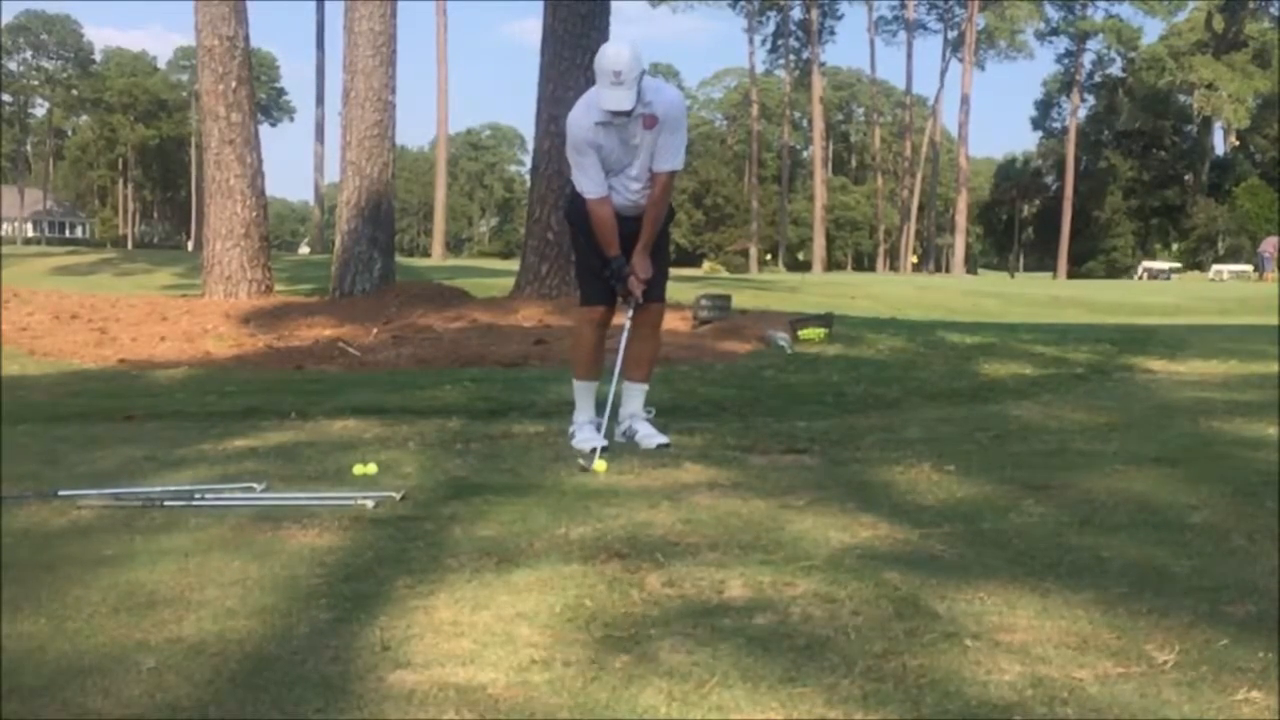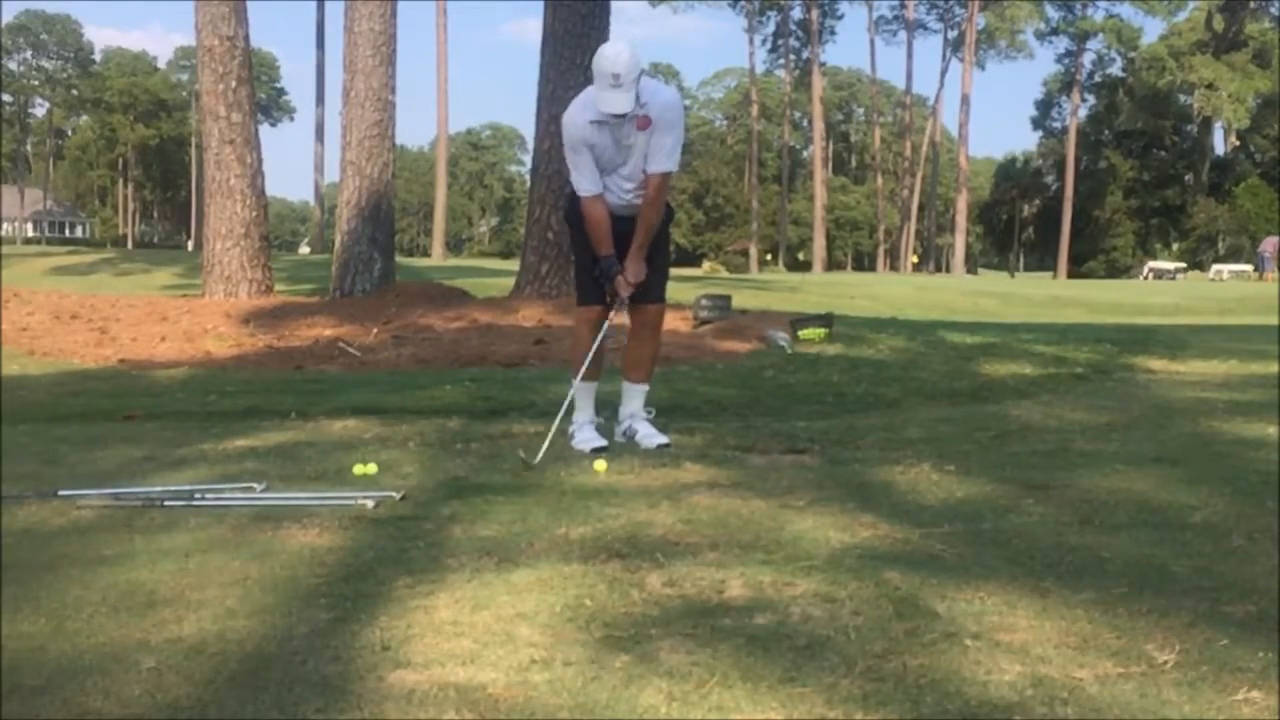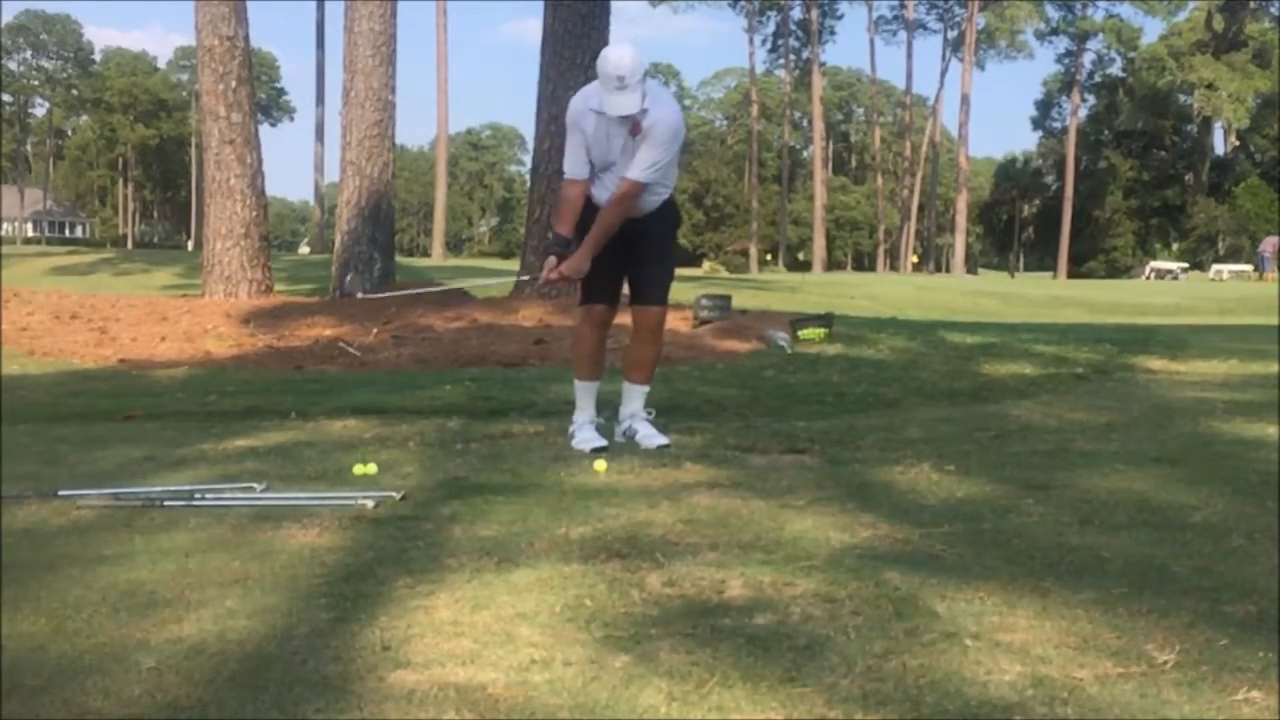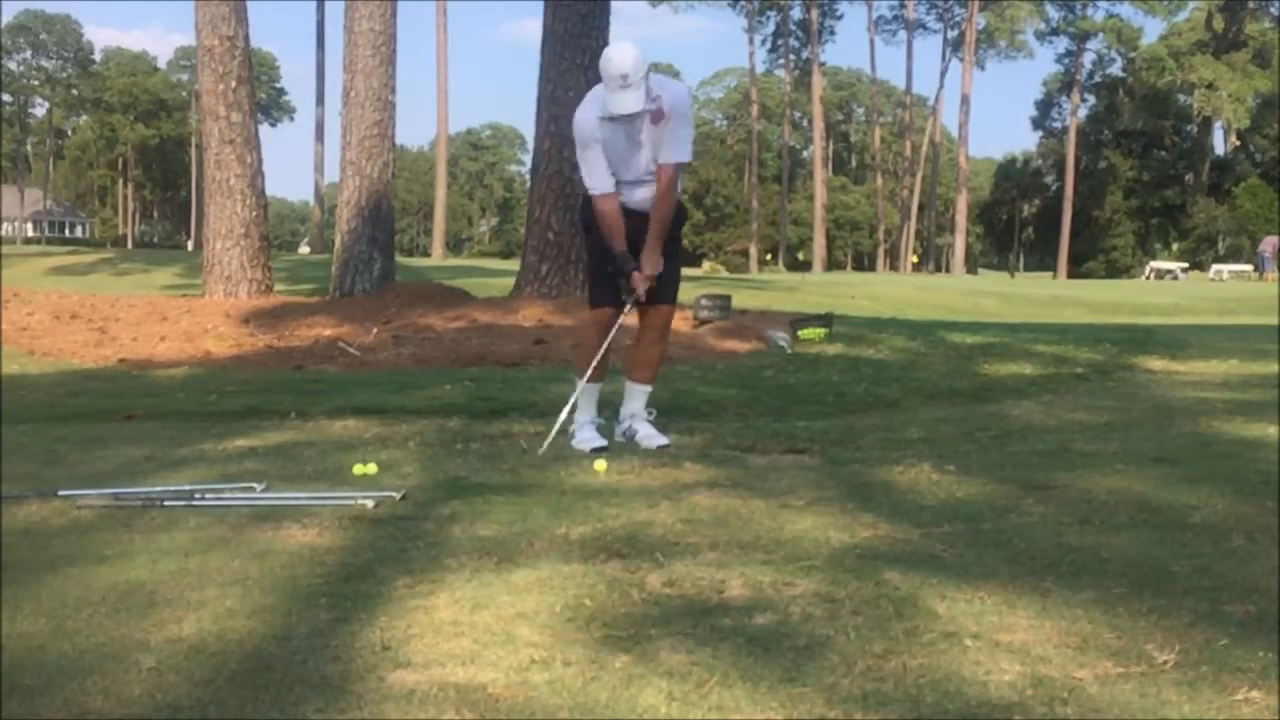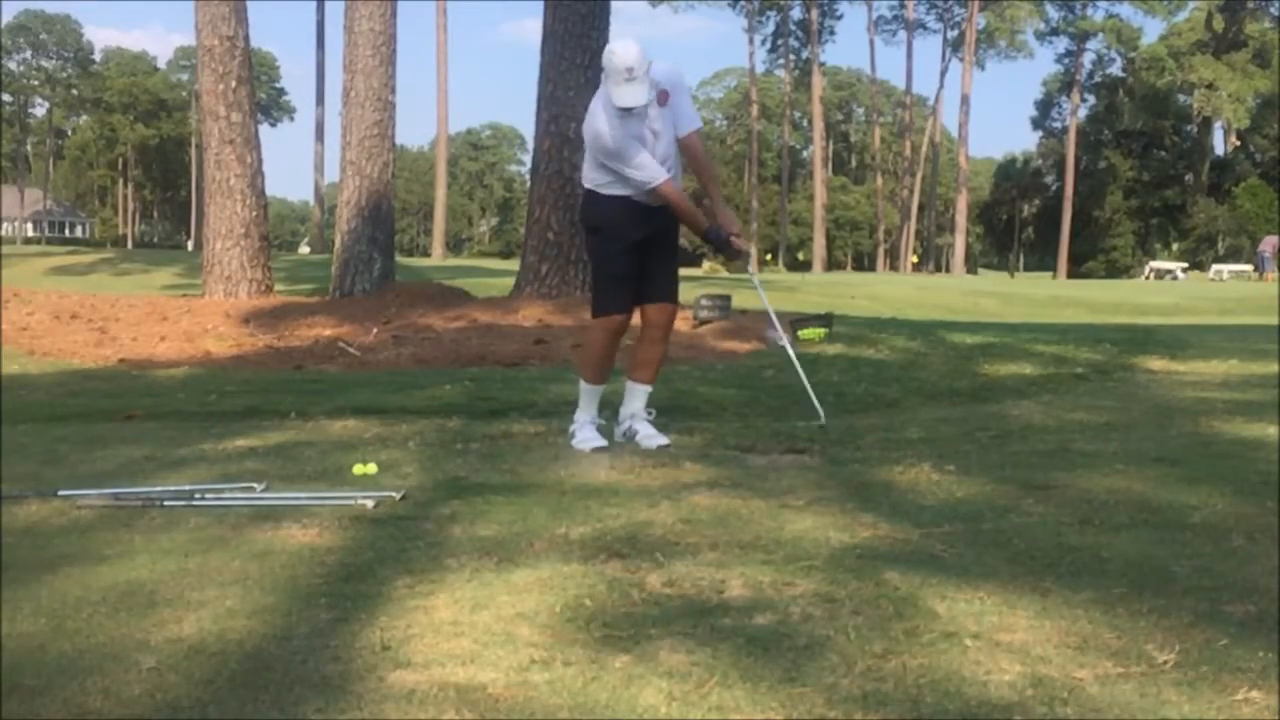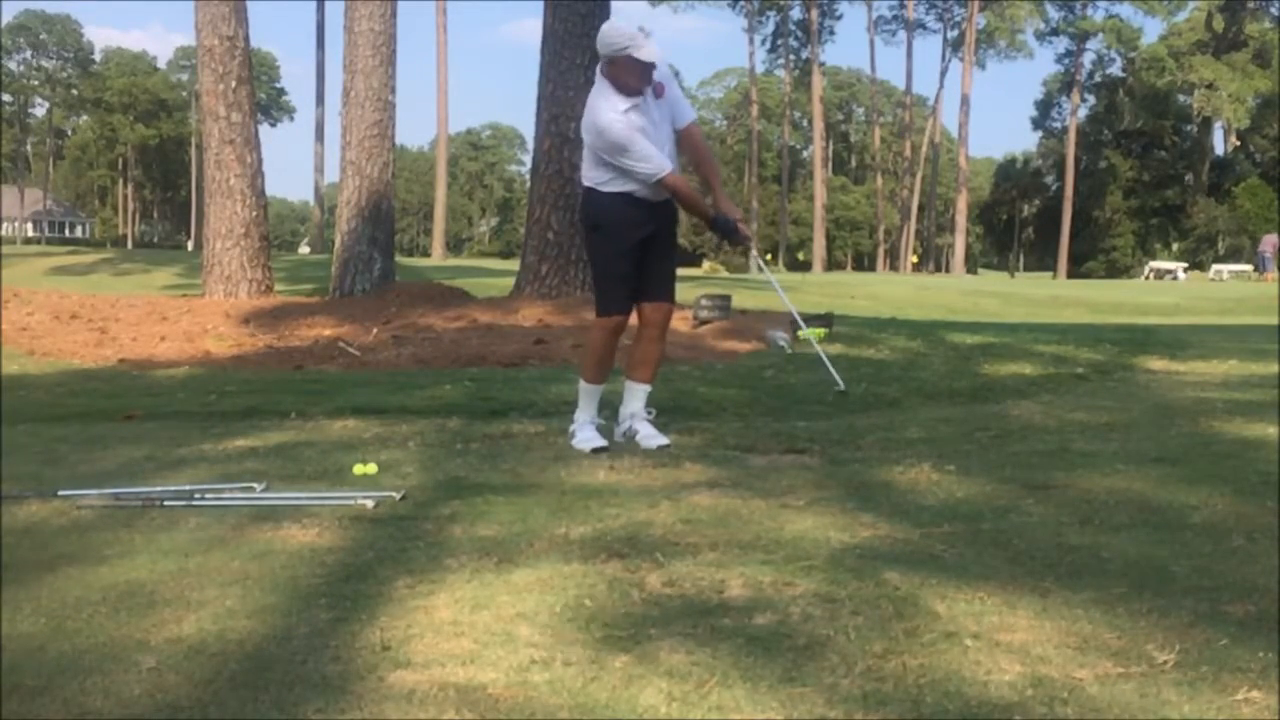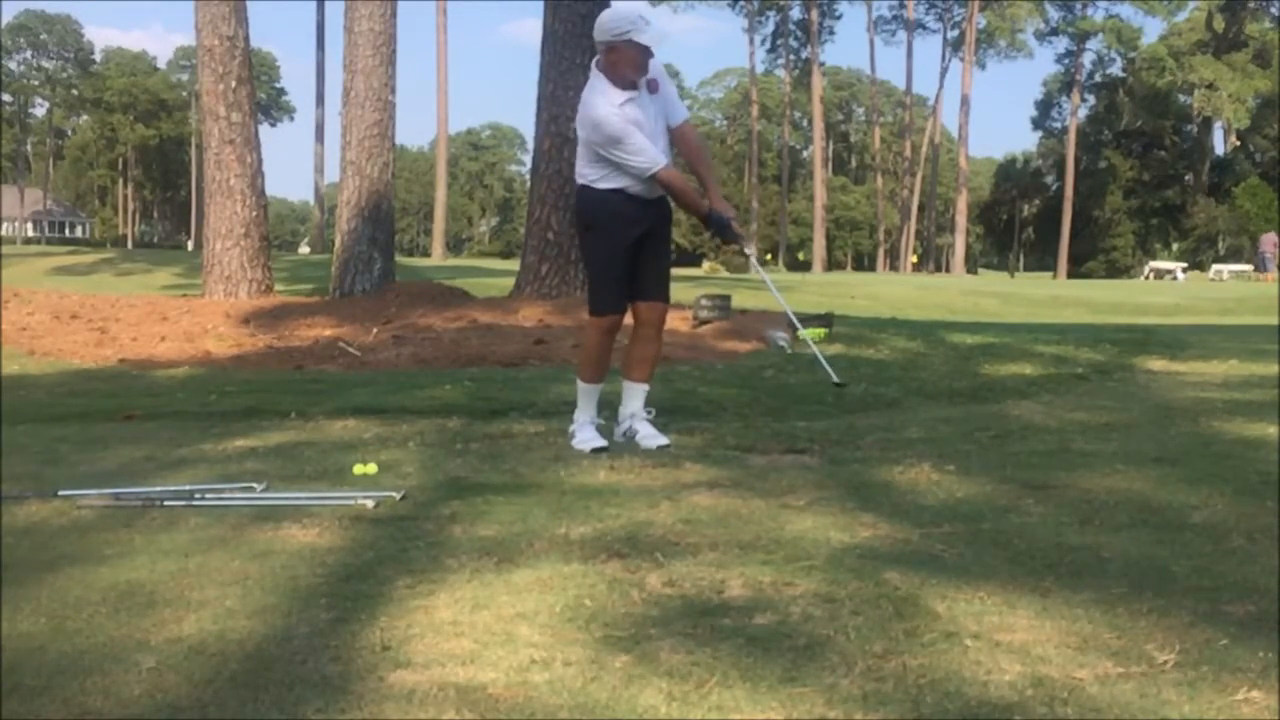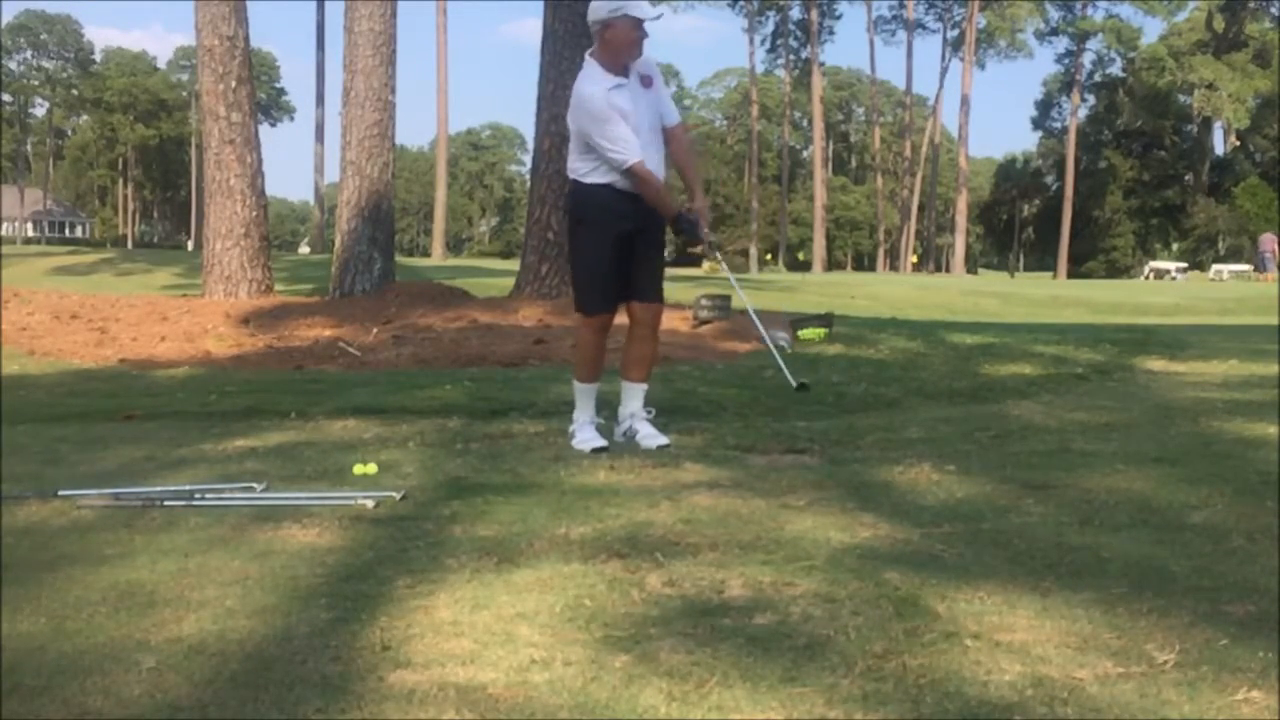
dt=0.3s
person 1, frame 1
left shoulder: (669, 103)
right shoulder: (581, 121)
left elbow: (662, 182)
right elbow: (597, 200)
left wrist: (643, 253)
right wrist: (619, 266)
left hip: (650, 214)
right hip: (595, 216)
left knee: (651, 312)
right knee: (595, 313)
left ankle: (632, 416)
right ankle: (584, 419)
person 1, frame 2
left shoulder: (666, 104)
right shoulder: (577, 119)
left elbow: (655, 186)
right elbow: (591, 197)
left wrist: (637, 257)
right wrist: (609, 265)
left hip: (648, 216)
right hip: (596, 217)
left knee: (650, 314)
right knee: (593, 311)
left ankle: (632, 416)
right ankle: (583, 419)
person 1, frame 3
left shoulder: (665, 116)
right shoulder: (581, 107)
left elbow: (627, 193)
right elbow: (575, 182)
left wrist: (584, 254)
right wrist: (559, 245)
left hip: (652, 217)
right hip: (597, 211)
left knee: (651, 318)
right knee: (595, 313)
left ankle: (632, 417)
right ankle: (583, 419)
person 1, frame 4
left shoulder: (674, 98)
right shoulder: (589, 117)
left elbow: (667, 181)
right elbow: (604, 196)
left wrist: (650, 254)
right wrist: (622, 261)
left hip: (661, 215)
right hip: (610, 214)
left knee: (659, 314)
right knee: (603, 313)
left ankle: (633, 416)
right ankle: (584, 418)
person 1, frame 5
left shoulder: (668, 78)
right shoulder: (603, 124)
left elbow: (692, 146)
right elbow: (665, 188)
left wrist: (721, 208)
right wrist: (713, 236)
left hip: (661, 211)
right hip: (613, 214)
left knee: (661, 315)
right knee: (613, 318)
left ankle: (633, 416)
right ankle: (584, 418)
person 1, frame 6
left shoulder: (657, 75)
right shoulder: (607, 119)
left elbow: (690, 136)
right elbow: (671, 179)
left wrist: (722, 198)
right wrist: (716, 222)
left hip: (657, 208)
right hip: (613, 212)
left knee: (658, 315)
right knee: (612, 317)
left ankle: (633, 416)
right ankle: (584, 419)
person 1, frame 7
left shoulder: (651, 71)
right shoulder: (602, 112)
left elbow: (684, 134)
right elbow: (665, 174)
left wrist: (716, 196)
right wrist: (709, 218)
left hip: (651, 206)
right hip: (608, 211)
left knee: (652, 315)
right knee: (607, 318)
left ankle: (632, 416)
right ankle: (584, 419)
person 1, frame 8
left shoulder: (647, 71)
right shoulder: (591, 94)
left elbow: (674, 133)
right elbow: (635, 168)
left wrist: (696, 196)
right wrist: (678, 219)
left hip: (646, 204)
right hip: (600, 205)
left knee: (648, 314)
right knee: (598, 317)
left ankle: (632, 415)
right ankle: (583, 419)
